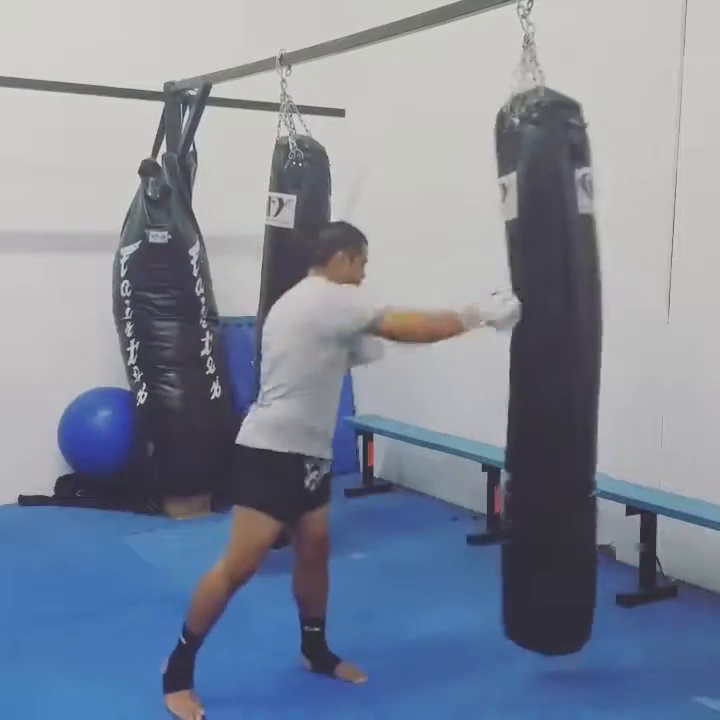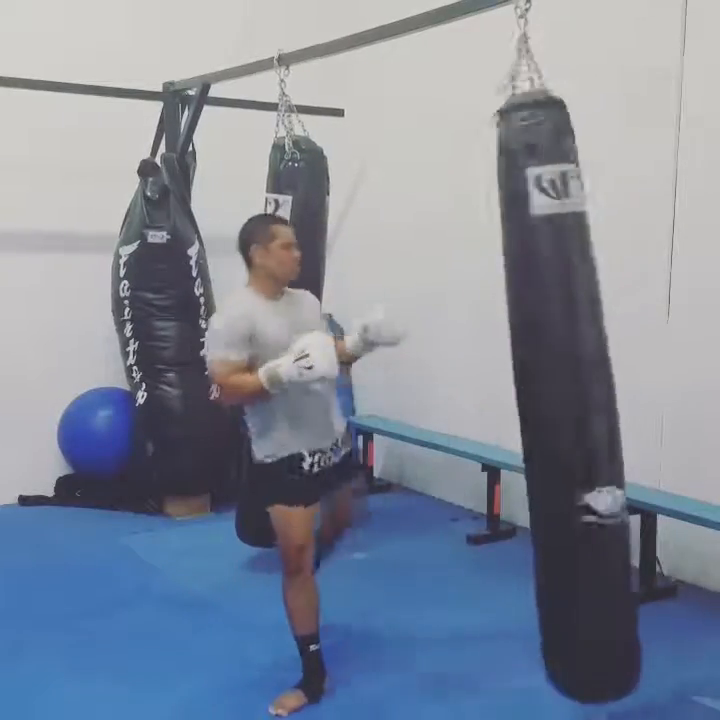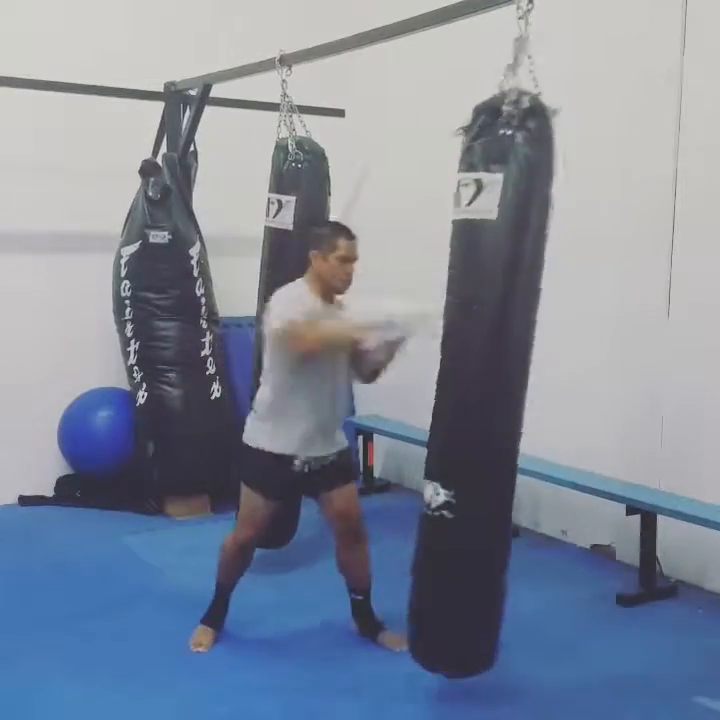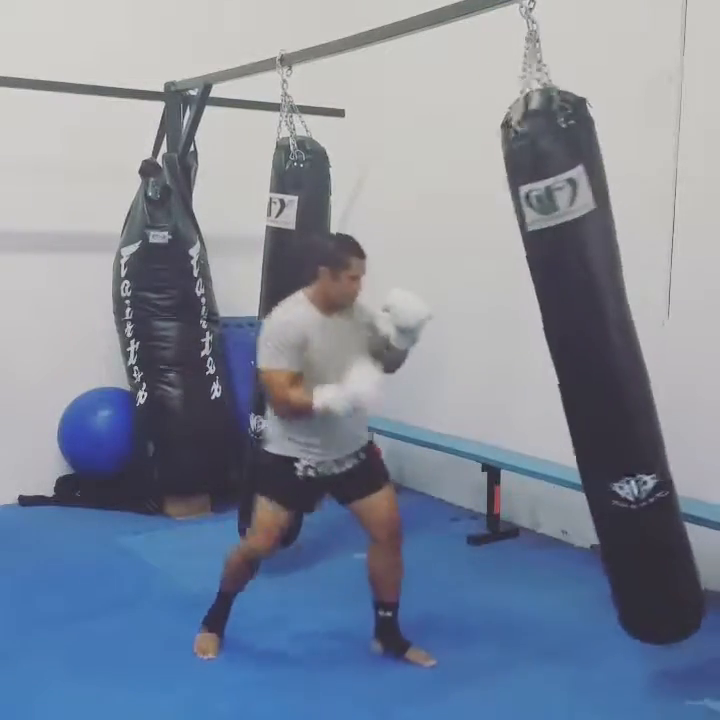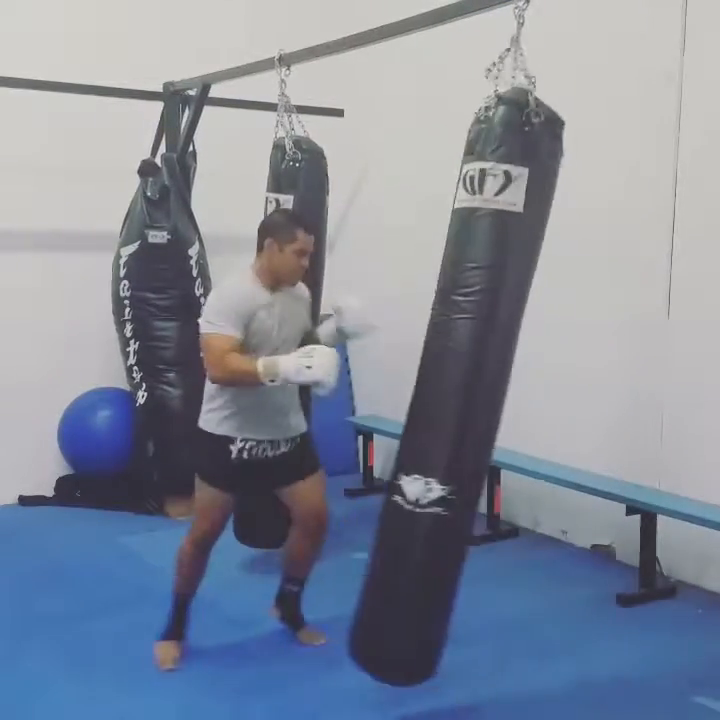
dt=1s
person 1, frame 1
left shoulder: (304, 301)
right shoulder: (334, 299)
right elbow: (411, 326)
left wrist: (355, 351)
right wrist: (482, 313)
left hip: (304, 453)
right hip: (275, 452)
left knee: (314, 549)
right knee: (241, 564)
left ankle: (316, 651)
right ankle: (178, 672)
person 1, frame 2
left shoulder: (306, 302)
right shoulder: (234, 317)
right elbow: (229, 388)
left wrist: (363, 338)
right wrist: (279, 370)
left hip: (332, 437)
right hip: (283, 454)
left knee: (342, 521)
right knee: (297, 556)
left ankle: (301, 606)
right ankle: (313, 675)
person 1, frame 3
left shoulder: (341, 311)
right shoulder: (289, 300)
left elbow: (366, 373)
right elbow: (303, 345)
left wrist: (385, 345)
right wrist: (358, 328)
left hip: (330, 443)
right hip: (274, 445)
left knee: (352, 526)
right knee: (247, 537)
left ankle: (365, 618)
right ankle: (216, 613)
person 1, frame 4
left shoulder: (359, 315)
right shoulder: (287, 324)
left elbow: (388, 363)
right elbow: (279, 395)
left wrist: (404, 336)
right wrist: (335, 399)
left hip: (352, 450)
right hip: (295, 454)
left knee: (387, 531)
right knee: (261, 544)
left ankle: (388, 634)
right ankle: (214, 621)
person 1, frame 5
left shoulder: (296, 294)
right shoulder: (232, 296)
right elbow: (220, 367)
left wrist: (329, 333)
right wrist: (280, 368)
left hip: (287, 432)
right hip: (230, 435)
left knee: (314, 518)
right knee: (205, 532)
left ankle: (287, 604)
right ankle: (175, 626)
